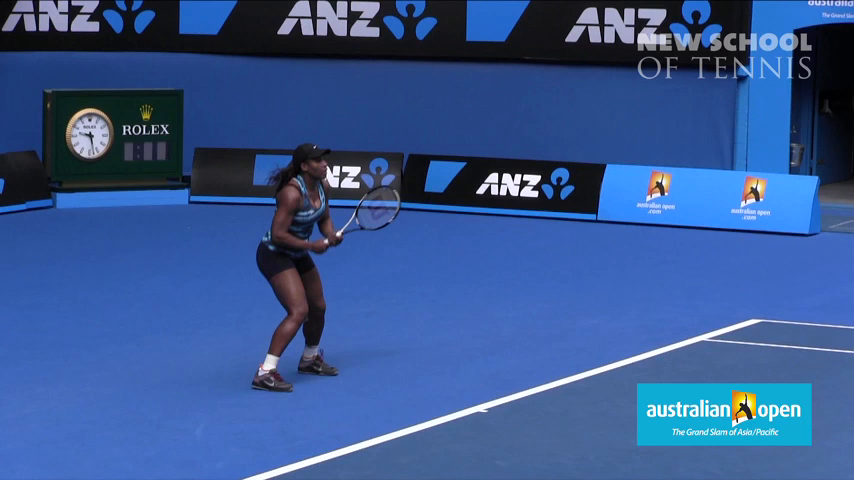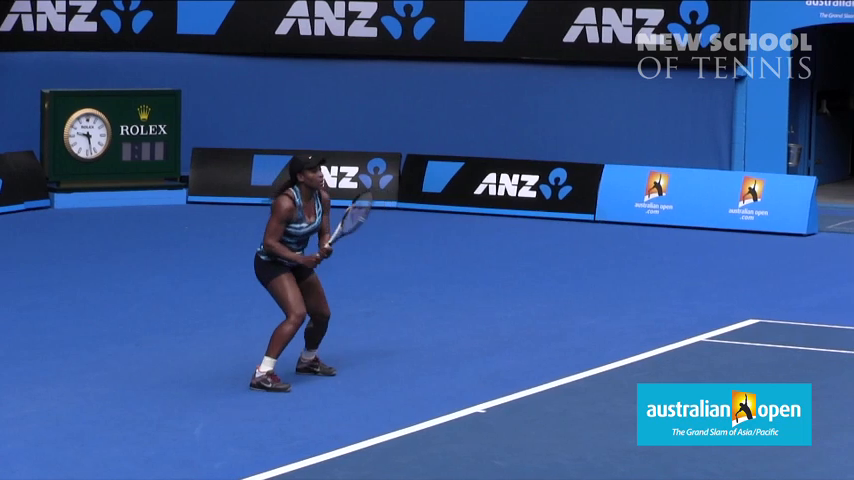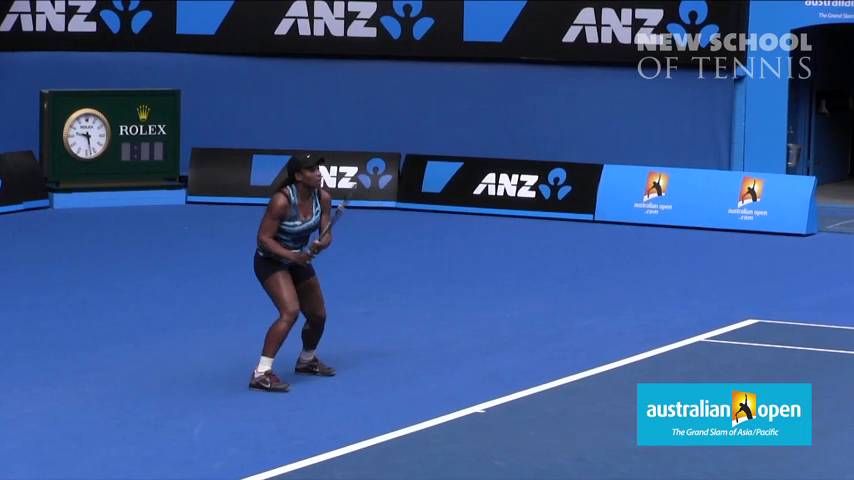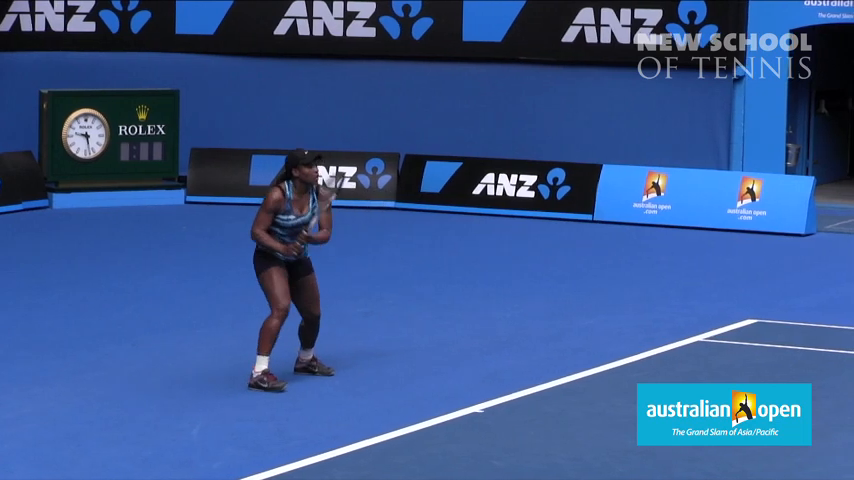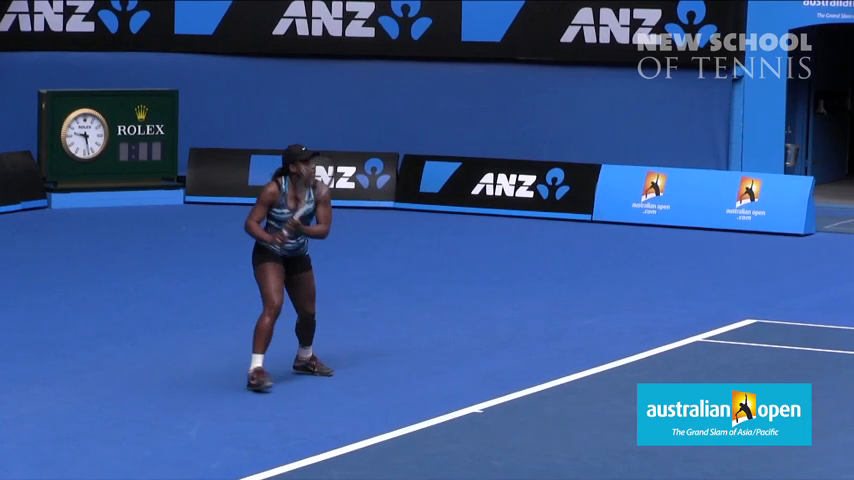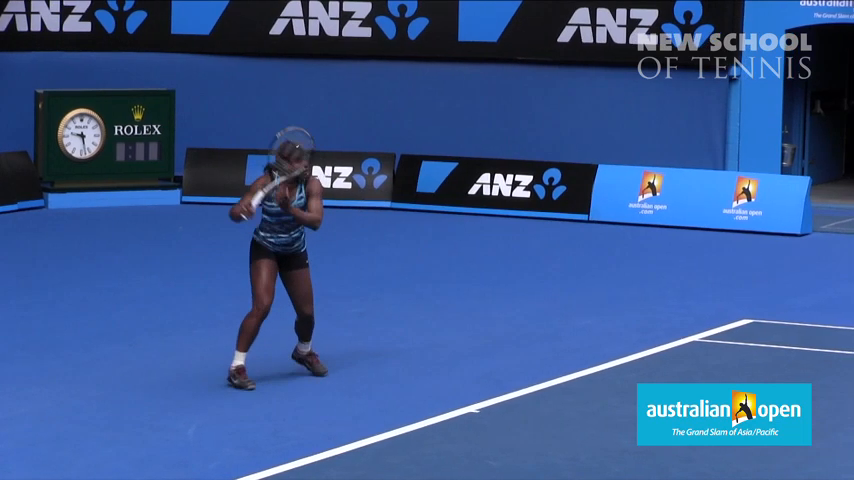
dt=0.5s
person 1, frame 1
left shoulder: (322, 186)
right shoulder: (292, 193)
left elbow: (324, 219)
right elbow: (277, 234)
left wrist: (331, 236)
right wrist: (311, 246)
left hip: (298, 255)
right hip: (274, 254)
left knee: (318, 308)
right knee: (299, 312)
left ankle: (310, 359)
right ankle: (265, 373)
person 1, frame 2
left shoulder: (322, 198)
right shoulder: (286, 203)
left elbow: (324, 232)
right elbow: (269, 243)
left wrist: (324, 249)
right wrist: (302, 259)
left hip: (296, 261)
right hip: (271, 262)
left knee: (322, 314)
right knee: (296, 314)
left ankle: (308, 360)
right ankle: (263, 374)
person 1, frame 3
left shoulder: (323, 198)
right shoulder: (282, 201)
left elbow: (326, 234)
right elbow: (263, 238)
left wrist: (319, 245)
right wrist: (292, 256)
left hip: (299, 261)
right hip: (270, 261)
left knee: (318, 316)
right knee: (290, 312)
left ankle: (307, 360)
right ankle: (261, 374)
person 1, frame 4
left shoulder: (320, 195)
right shoulder: (277, 195)
left elbow: (326, 232)
right elbow: (256, 232)
left wrist: (310, 238)
right wrist: (283, 248)
left hip: (298, 259)
right hip: (270, 257)
left knee: (313, 315)
right knee: (281, 308)
left ankle: (305, 360)
right ankle: (259, 372)
person 1, frame 5
left shoulder: (320, 191)
right shoulder: (274, 190)
left elbow: (324, 230)
right elbow: (251, 223)
left wrist: (301, 228)
right wrist: (269, 237)
left hip: (298, 256)
right hip: (269, 254)
left knee: (307, 312)
right knee: (273, 306)
left ankle: (304, 358)
right ankle: (256, 368)
person 1, frame 6
left shoulder: (312, 184)
right shoulder: (265, 183)
left elbow: (316, 221)
right elbow: (234, 212)
left wrist: (289, 209)
right wrist: (242, 211)
left hip: (294, 251)
right hip: (264, 249)
left knee: (306, 312)
right knee: (262, 307)
left ankle: (304, 352)
right ankle: (237, 366)
